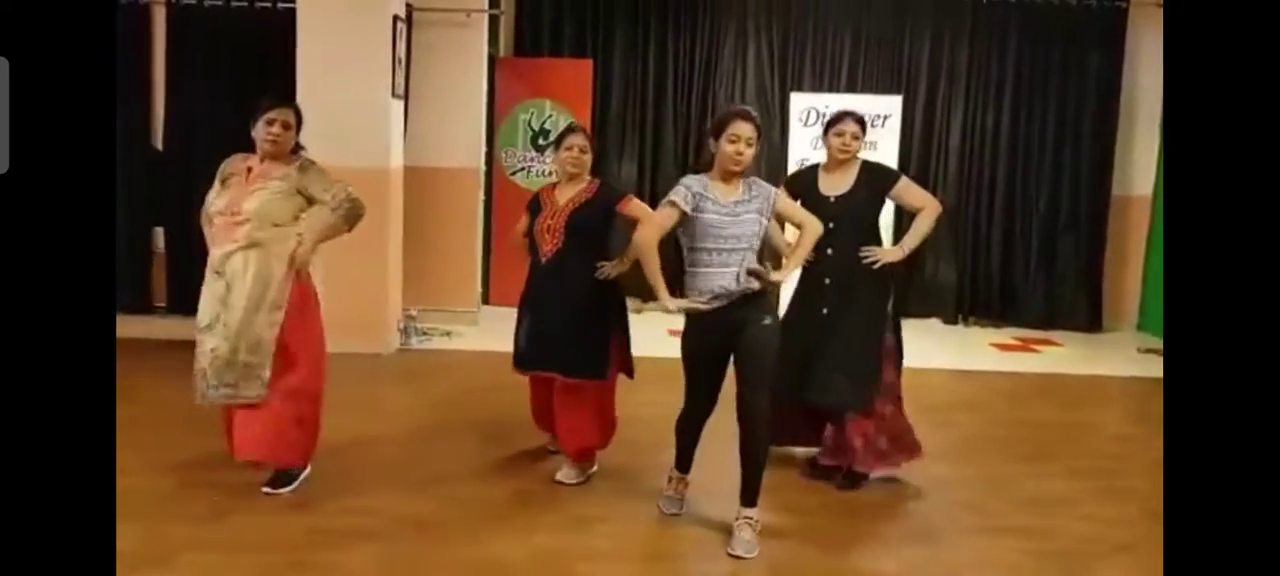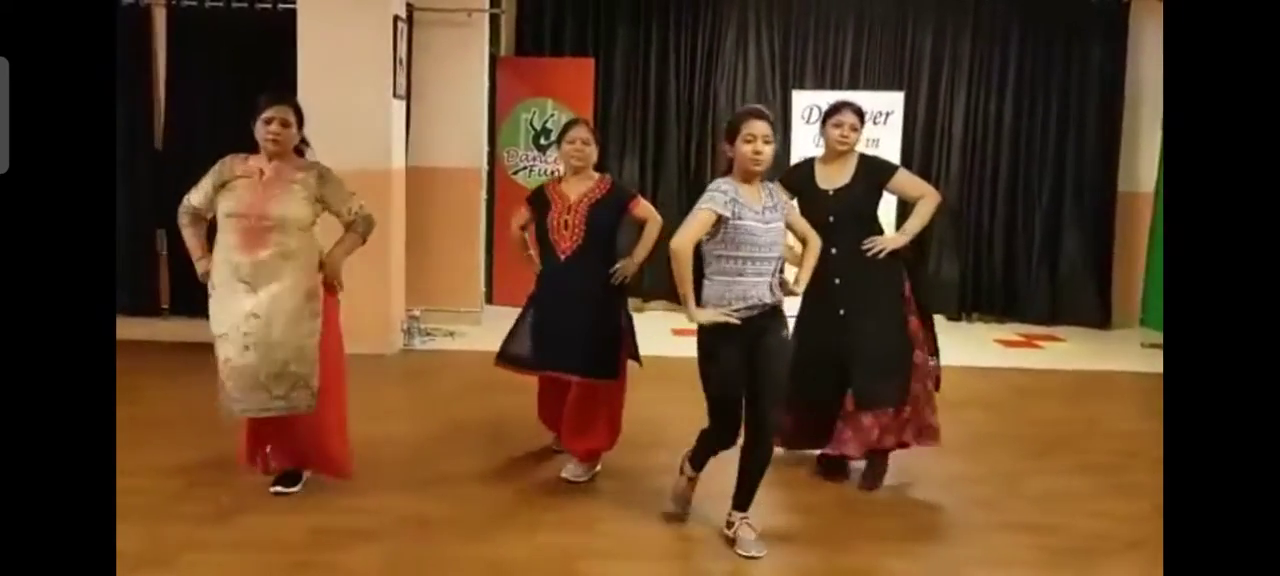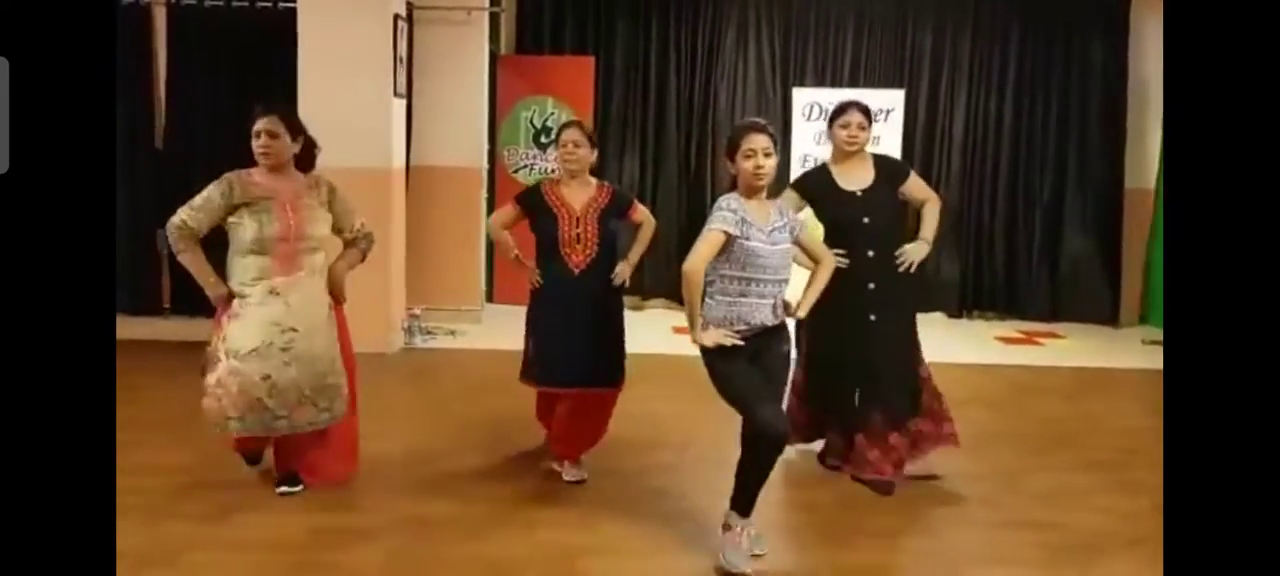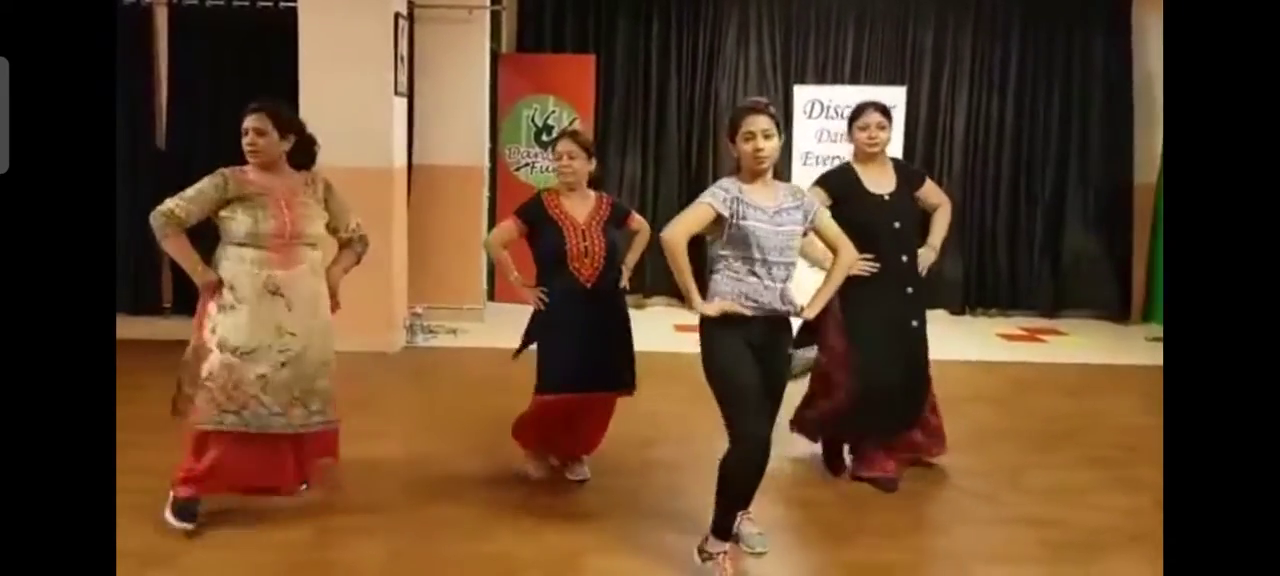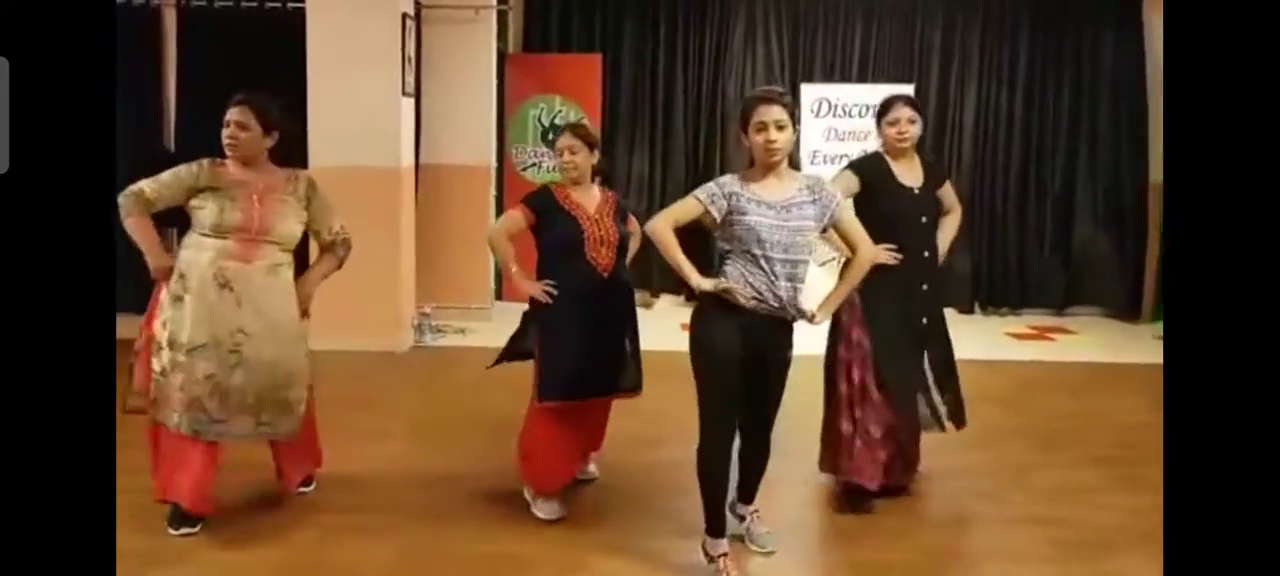
dt=0.3s
person 1, frame 1
left shoulder: (760, 191)
right shoulder: (692, 188)
left elbow: (811, 225)
right elbow: (646, 237)
left wrist: (783, 272)
right wrist: (665, 297)
left hip: (754, 312)
right hip: (705, 315)
left knee: (755, 413)
right knee: (697, 405)
left ankle: (748, 515)
right ankle: (679, 478)
person 1, frame 2
left shoulder: (775, 196)
right shoulder: (721, 193)
left elbow: (812, 240)
right elbow: (679, 245)
left wrist: (799, 283)
right wrist: (693, 309)
left hip: (771, 324)
right hip: (725, 328)
left knee: (764, 427)
right knee: (725, 427)
left ankle: (739, 517)
right ankle: (690, 468)
person 1, frame 3
left shoulder: (784, 214)
right shoulder: (729, 209)
left elbow: (825, 260)
right elbow: (692, 266)
left wrist: (802, 306)
right wrist: (698, 328)
left hip: (772, 340)
right hip: (729, 344)
left knee: (765, 436)
right knee: (770, 427)
left ankle: (741, 518)
right ankle: (735, 519)
person 1, frame 4
left shoulder: (797, 199)
right shoulder: (727, 193)
left elbow: (845, 253)
right elbow: (672, 235)
left wrist: (813, 306)
right wrist: (698, 301)
left hip: (776, 328)
right hip: (729, 328)
left knee: (761, 434)
right knee: (746, 435)
left ankle: (739, 512)
person 1, frame 5
left shoulder: (816, 192)
right shoulder: (728, 189)
left elbow: (864, 251)
right elbow: (658, 225)
left wrist: (825, 309)
right wrist: (696, 280)
left hip: (776, 328)
right hip: (722, 319)
left knee: (759, 428)
right knee: (718, 430)
left ankle: (745, 506)
person 2, frame 1
left shoulder: (301, 171)
right shoulder: (231, 167)
left elbow: (351, 206)
right elbow: (208, 211)
left wrist: (309, 243)
right wrist: (214, 249)
left hip: (275, 284)
right hip: (225, 284)
left knee: (280, 369)
right knee: (231, 363)
left ankle: (291, 458)
right ankle: (248, 440)
person 2, frame 2
left shoulder: (314, 176)
right shoulder: (229, 169)
left elbow: (362, 220)
right elbow: (190, 210)
left wrist: (334, 258)
right wrist: (200, 258)
left hip: (292, 290)
right hip: (235, 291)
left knee: (291, 371)
right knee: (249, 369)
left ankle: (292, 460)
right ankle: (266, 448)
person 2, frame 3
left shoulder: (322, 190)
right shoulder: (234, 186)
left elbow: (361, 237)
right elbow: (180, 229)
left wrist: (339, 270)
right wrist: (210, 281)
left hip: (310, 306)
right hip: (250, 303)
left knee: (308, 382)
right knee: (246, 381)
left ankle: (296, 464)
right ankle: (252, 438)
person 2, frame 4
left shoulder: (318, 188)
right shoulder: (227, 183)
left elbow: (356, 238)
right elbow: (164, 218)
left wrist: (333, 275)
right wrist: (198, 270)
left hip: (302, 309)
right hip: (238, 307)
left knee: (298, 388)
right knee: (224, 391)
left ankle: (290, 467)
right ankle: (190, 488)
person 2, frame 5
left shoulder: (300, 187)
right shoulder: (203, 174)
left elbow: (339, 242)
right elbow: (133, 199)
left wrist: (310, 281)
right wrist: (155, 255)
left hip: (267, 308)
right hip: (197, 303)
left knee: (276, 388)
right knee: (187, 394)
left ankle: (298, 467)
right ankle: (185, 494)
person 3, frame 1
left shoulder: (876, 176)
right shoulder: (804, 179)
left elbow: (930, 207)
left wrist: (900, 250)
right wrist: (786, 247)
left hip: (864, 287)
right hip: (816, 286)
left knee: (853, 372)
right knee: (804, 367)
left ankle: (858, 457)
right ankle: (830, 449)
person 3, frame 2
left shoulder: (874, 169)
right shoulder: (800, 175)
left elbow: (929, 196)
left wrist: (903, 236)
right wrist: (786, 250)
left hip: (873, 280)
right hip: (823, 284)
left knee: (877, 361)
right knee: (822, 366)
left ankle: (875, 449)
right ankle: (833, 447)
person 3, frame 3
left shoulder: (889, 170)
right shoulder: (815, 181)
left elbow: (931, 201)
left wrist: (924, 243)
right wrist: (806, 258)
left hip: (891, 287)
right hip: (839, 290)
left knee: (890, 372)
right knee: (836, 369)
left ankle: (880, 460)
right ankle: (838, 443)
person 3, frame 4
left shoulder: (908, 174)
right shoulder: (839, 180)
left elbow: (942, 206)
left wrist: (932, 249)
right wrist: (831, 264)
left hip: (906, 294)
right hip: (859, 296)
left knee: (902, 379)
right knee: (861, 380)
left ankle: (876, 459)
right ankle: (833, 431)
person 3, frame 5
left shoulder: (931, 170)
right shoulder: (867, 169)
left elbow: (953, 210)
left wrist: (939, 249)
left hip: (921, 291)
right hip: (876, 290)
left knee: (910, 383)
right knee: (875, 382)
left ankle: (894, 470)
right ankle: (858, 479)
person 4, frame 1
left shoulder: (603, 193)
right shoulder: (541, 198)
left elbow: (649, 219)
right elbow: (521, 234)
left wrist: (625, 261)
right wrist: (540, 262)
left hip: (588, 299)
right hip: (543, 299)
left knee: (582, 376)
right knee: (545, 373)
left ankle: (582, 455)
right ankle: (557, 433)
person 4, frame 2
left shoulder: (611, 190)
right shoulder: (545, 193)
left elbow: (654, 219)
right elbow: (517, 227)
left wrist: (634, 261)
right wrist: (534, 258)
left hip: (598, 297)
right hip: (553, 296)
left knee: (593, 374)
right knee: (554, 371)
left ankle: (587, 453)
right ankle: (562, 432)
person 4, frame 3
left shoulder: (610, 196)
right shoulder: (538, 194)
left elbow: (648, 222)
right elbow: (496, 225)
left wrist: (629, 263)
right wrist: (524, 263)
left hip: (598, 303)
right hip: (553, 302)
left knee: (592, 381)
right knee: (553, 378)
left ankle: (570, 451)
right ankle: (558, 440)
person 4, frame 4
left shoulder: (610, 205)
right shoulder: (539, 205)
left elbow: (643, 230)
right elbow: (494, 242)
left wrist: (626, 269)
right wrist: (521, 285)
left hip: (606, 314)
right hip: (560, 315)
left knee: (599, 392)
right knee: (558, 392)
left ankle: (574, 453)
right ankle: (537, 444)
person 4, frame 5
left shoulder: (612, 201)
right shoulder: (546, 198)
left elbow: (634, 232)
right elbow: (498, 233)
left wrist: (621, 267)
right wrist: (522, 280)
left hip: (610, 314)
right hip: (562, 313)
left knee: (597, 393)
right knee: (556, 398)
left ankle: (583, 453)
right ankle: (541, 484)
